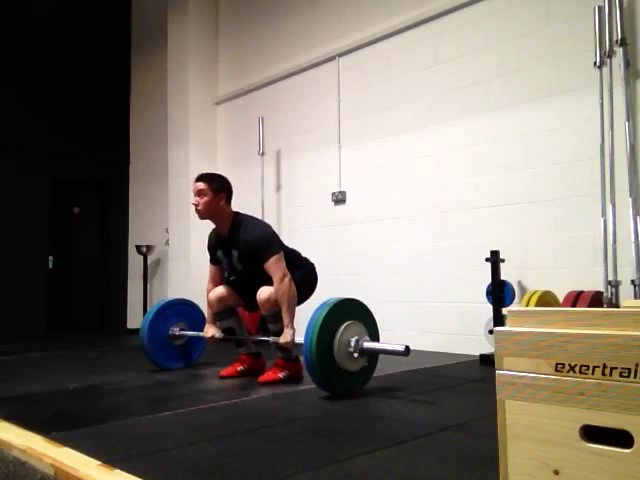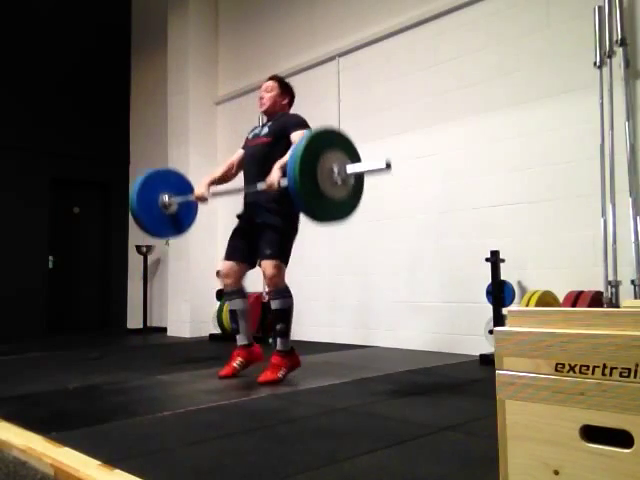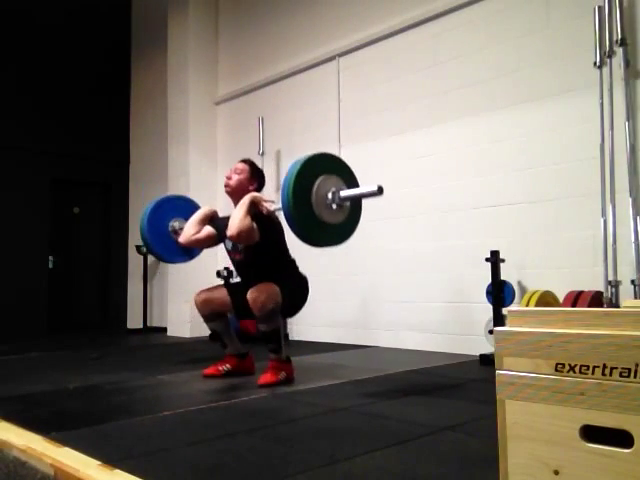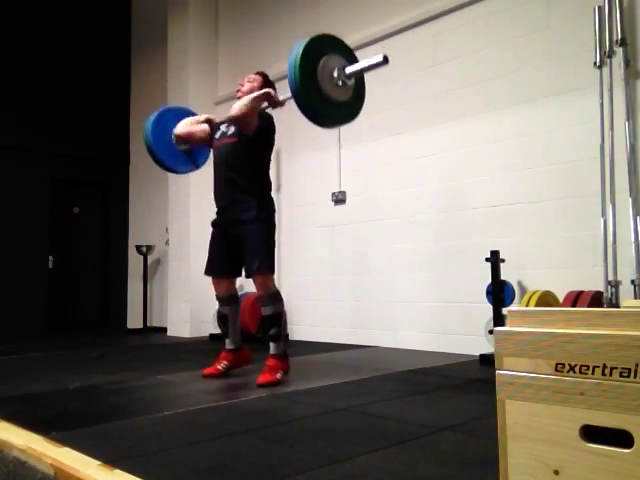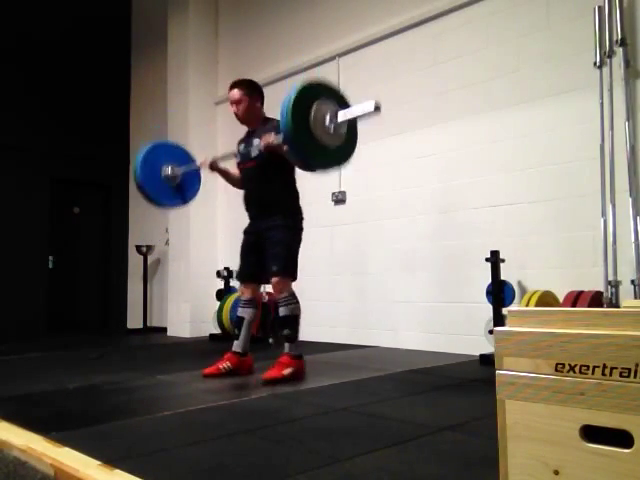
dt=1s
person 1, frame 1
left shoulder: (254, 233)
right shoulder: (215, 239)
left elbow: (283, 279)
right elbow: (214, 283)
left wrist: (288, 328)
right wrist: (210, 323)
left hip: (298, 276)
left knee: (266, 297)
right knee: (217, 297)
left ankle: (289, 361)
right ankle: (250, 357)
person 1, frame 2
left shoulder: (292, 122)
right shoulder: (256, 130)
right elbow: (234, 163)
left wrist: (279, 170)
right wrist: (207, 183)
left hip: (277, 213)
right hip: (251, 214)
left knee: (272, 275)
right knee: (229, 277)
left ankle: (284, 352)
right ankle: (245, 348)
person 1, frame 3
left shoulder: (261, 218)
right shoulder: (226, 222)
left elbow: (235, 234)
right elbow: (187, 239)
left wrist: (247, 200)
right wrist: (205, 212)
left hip: (288, 288)
right hip: (256, 285)
left knee: (258, 296)
right knee: (203, 299)
left ankle: (280, 362)
right ankle: (238, 356)
person 1, frame 4
left shoulder: (260, 121)
right shoulder: (221, 127)
left elbow: (237, 114)
right elbow: (181, 133)
left wrist: (264, 97)
right wrist: (206, 119)
left hip: (254, 213)
right hip: (225, 214)
left knee: (262, 282)
right knee: (222, 284)
left ankle: (278, 358)
right ankle: (234, 350)
person 1, frame 5
left shoulder: (277, 130)
right shoulder: (244, 143)
left wrist: (278, 147)
right wrist: (218, 169)
left hip: (282, 221)
right hip: (257, 224)
left knee: (279, 283)
right knee: (247, 288)
left ankle: (292, 356)
right ankle: (238, 355)
